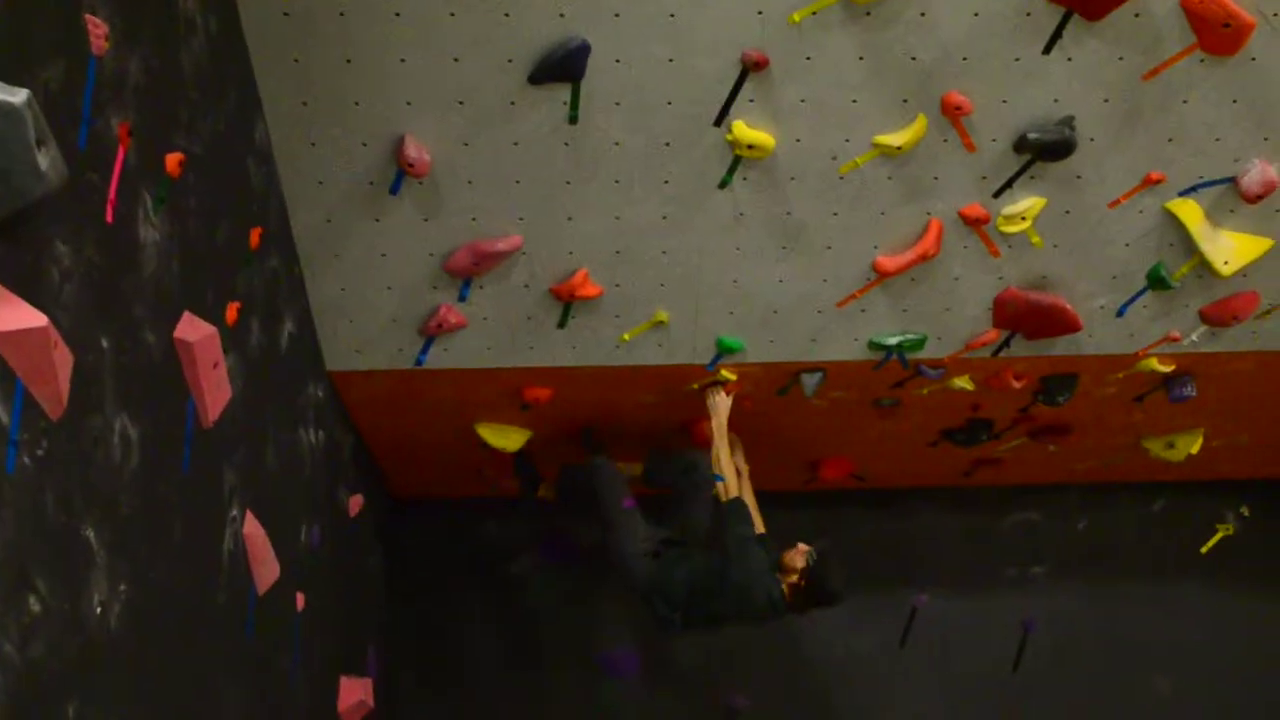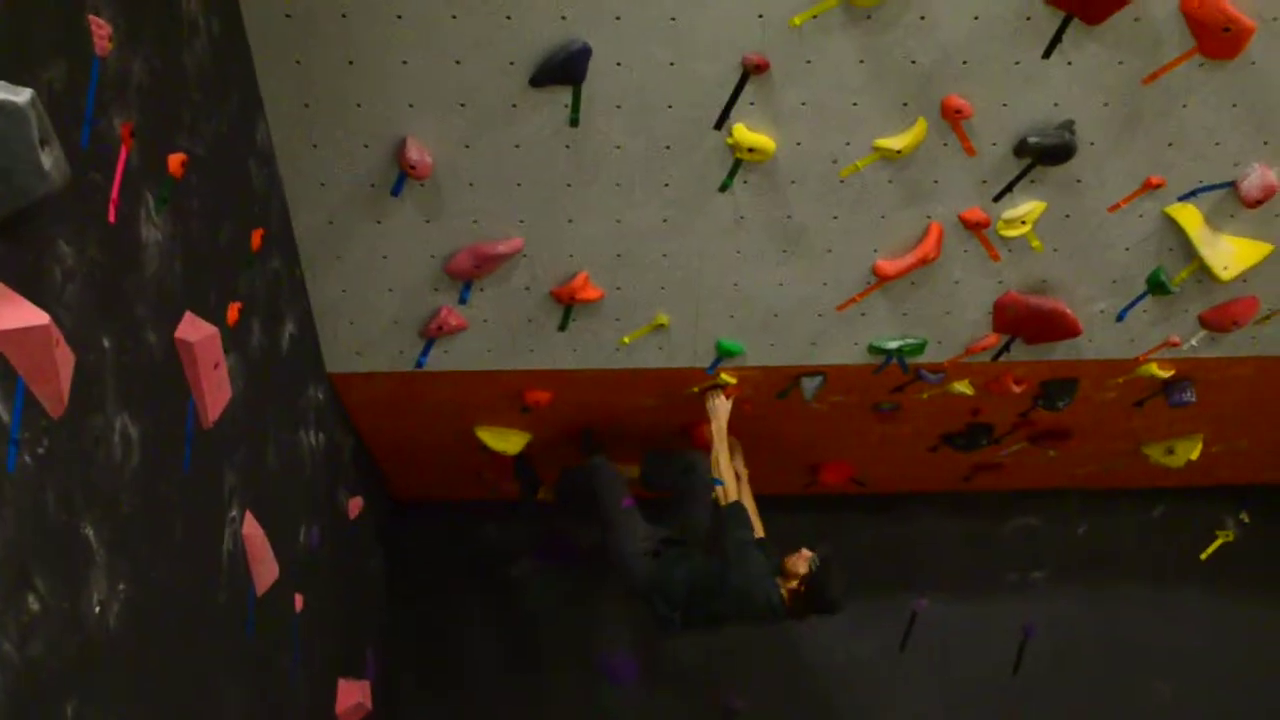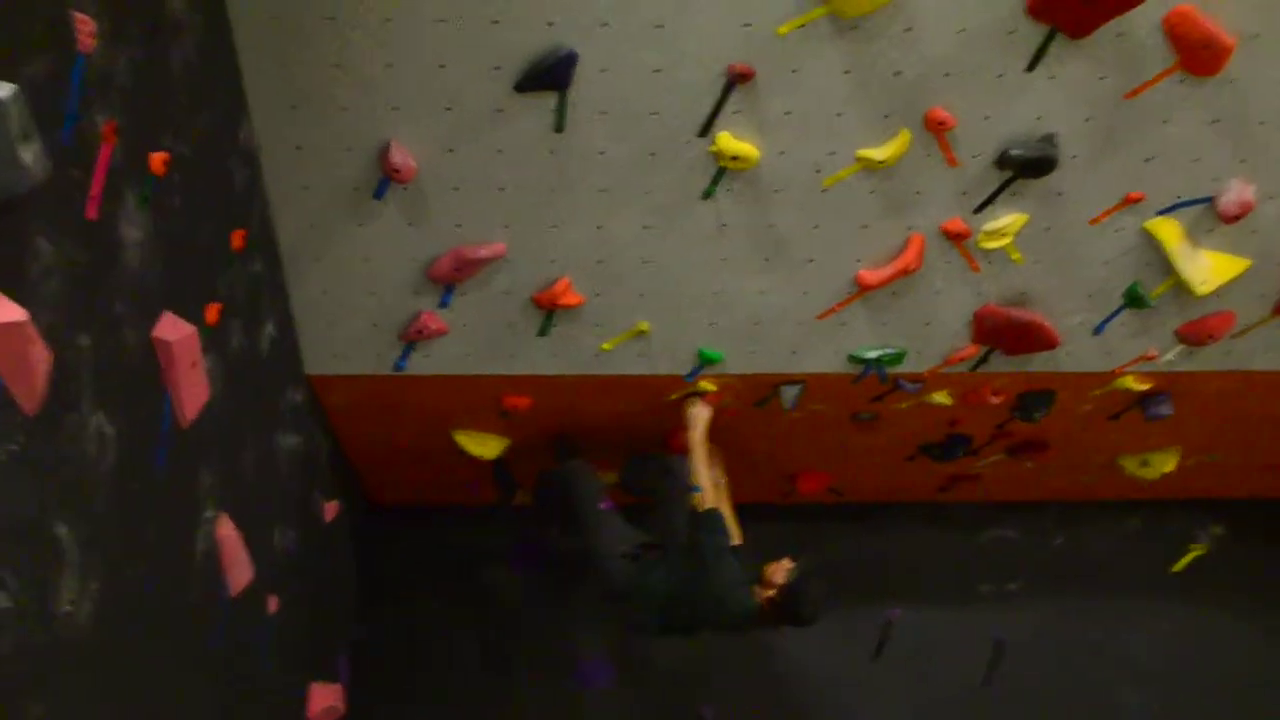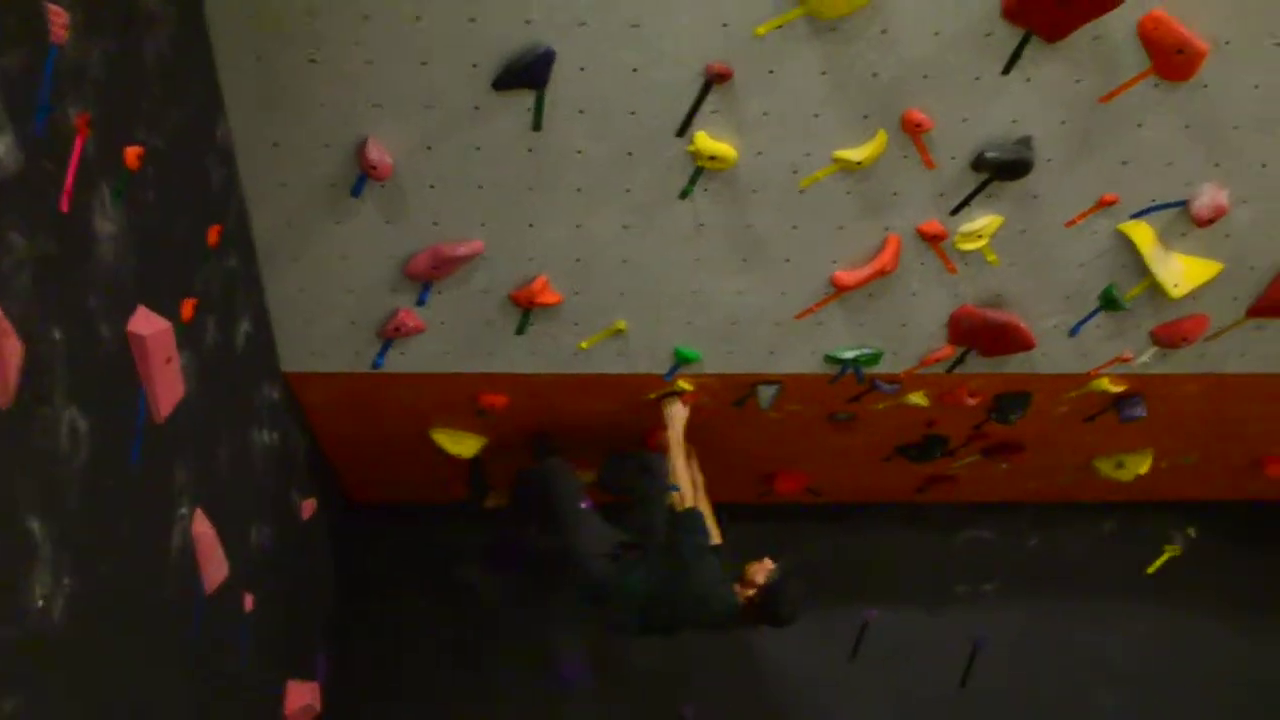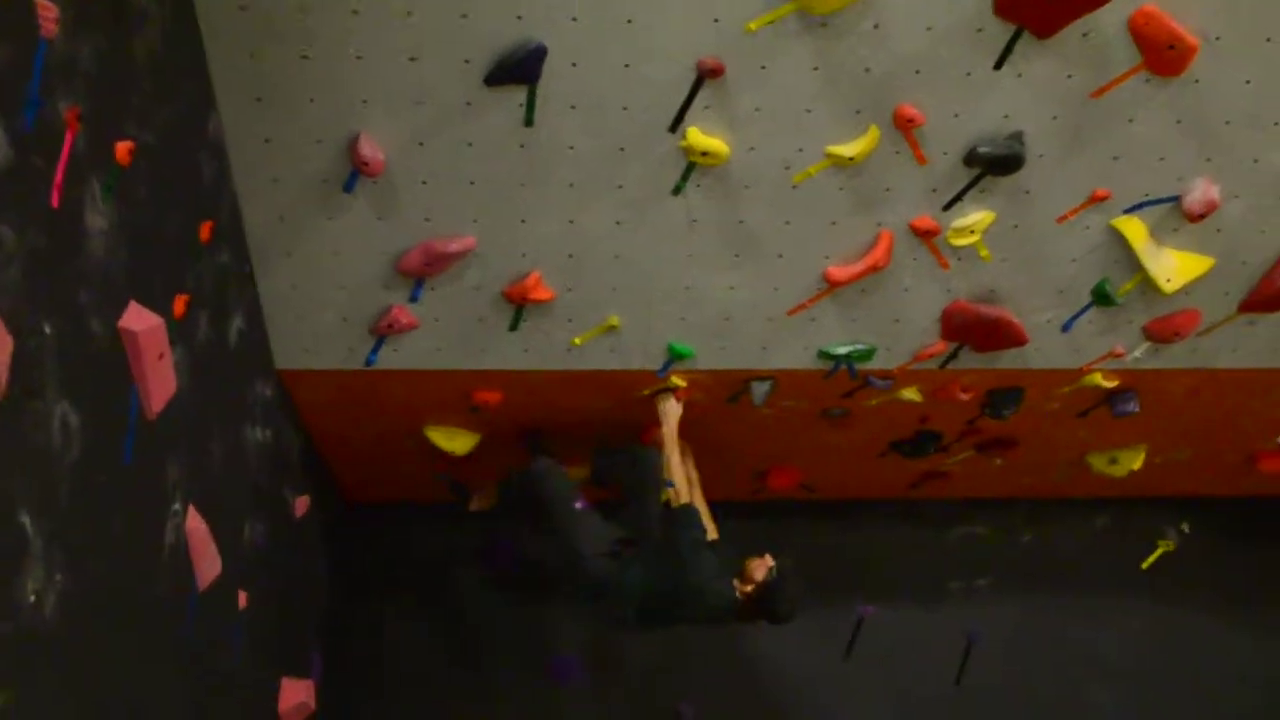
dt=0.1s
person 1, frame 1
left shoulder: (752, 582)
right shoulder: (772, 575)
left elbow: (730, 497)
right elbow: (757, 532)
left wrist: (719, 423)
right wrist: (742, 470)
left hip: (653, 565)
right hip: (689, 554)
left knee: (601, 472)
right knee: (695, 466)
right ankle: (620, 471)
person 1, frame 2
left shoulder: (751, 587)
right shoulder: (769, 582)
left elbow: (727, 499)
right elbow: (756, 536)
left wrist: (718, 425)
right wrist: (741, 474)
left hip: (653, 567)
right hip: (687, 554)
left knee: (599, 471)
right knee: (696, 465)
right ankle: (622, 473)
person 1, frame 3
left shoulder: (727, 592)
right shoulder: (749, 589)
left elbow: (705, 507)
right elbow: (734, 544)
left wrist: (697, 433)
right wrist: (720, 483)
left hip: (632, 569)
right hip: (666, 558)
left knee: (577, 474)
right knee: (676, 469)
left ankle: (531, 496)
person 1, frame 4
left shoulder: (706, 587)
right shoulder: (732, 585)
left elbow: (683, 504)
right elbow: (714, 541)
left wrist: (675, 431)
right wrist: (698, 482)
left hip: (611, 569)
right hip: (645, 556)
left knee: (554, 471)
right knee: (655, 467)
left ankle: (510, 500)
person 1, frame 5
left shoulder: (704, 586)
right shoulder: (725, 569)
left elbow: (679, 502)
right elbow: (708, 536)
left wrist: (669, 428)
right wrist: (693, 477)
left hip: (610, 568)
right hip: (640, 552)
left knee: (545, 474)
right knee: (649, 460)
right ankle: (573, 473)
